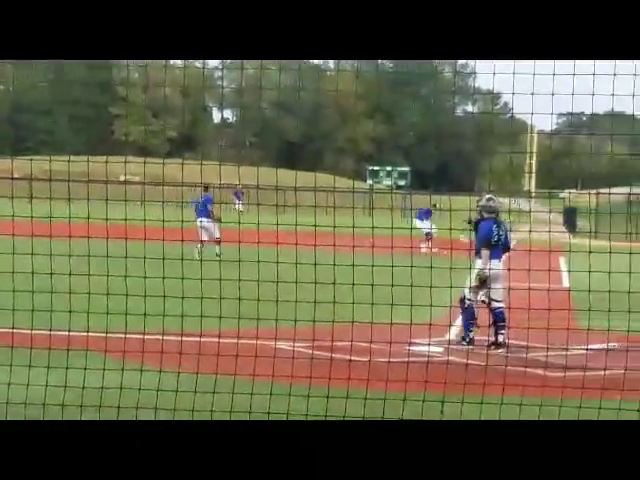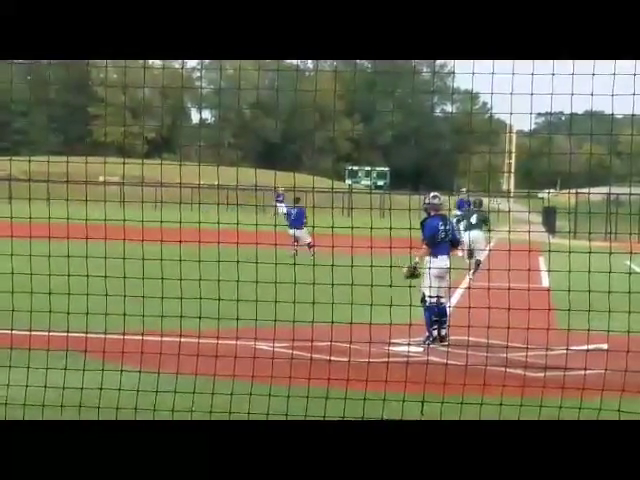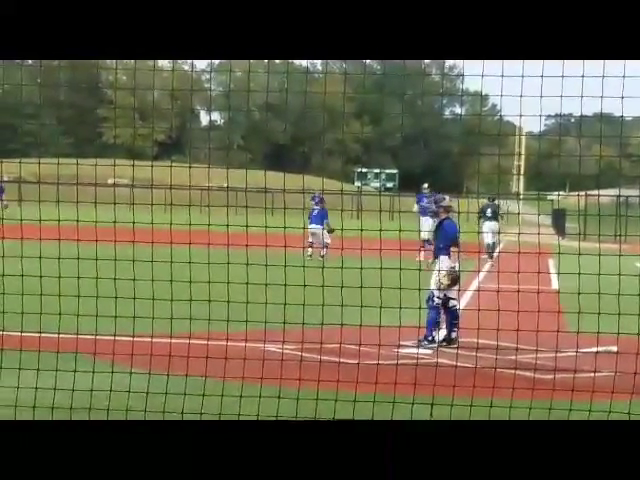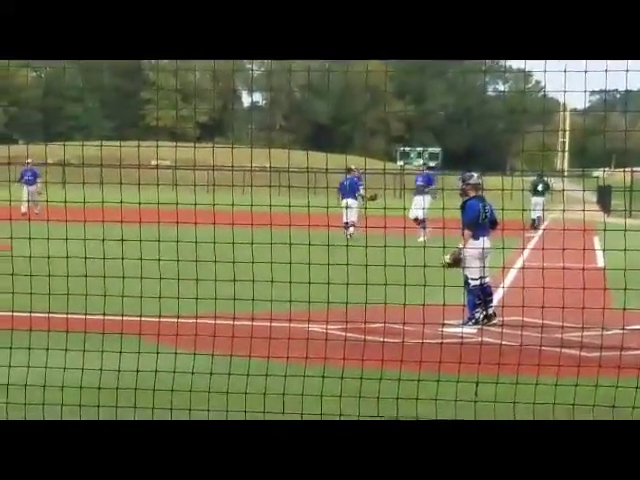
dt=1s
person 1, frame 1
left shoulder: (484, 224)
right shoulder: (501, 225)
left elbow: (485, 247)
right elbow: (506, 248)
left wrist: (483, 269)
left hip: (485, 267)
right hip: (498, 267)
left knee: (468, 302)
right knee: (497, 304)
left ankle: (468, 337)
right ankle: (500, 339)
person 1, frame 2
left shoulder: (430, 222)
right shoulder: (448, 221)
left elbow: (427, 245)
right elbow: (455, 244)
left wrist: (417, 261)
left hip: (433, 262)
right hip: (446, 261)
left knee: (429, 300)
right knee: (441, 300)
left ankle: (432, 336)
right ankle: (442, 335)
person 1, frame 3
left shoulder: (448, 224)
right shoulder: (444, 224)
left elbow: (454, 246)
left wrist: (453, 267)
right wrist: (435, 260)
left hip: (445, 264)
right hip: (443, 264)
left knee: (434, 300)
right knee: (450, 302)
left ankle: (431, 338)
right ankle: (451, 336)
person 1, frame 4
left shoulder: (471, 204)
right shoulder: (485, 203)
left elbow: (469, 229)
right elbow: (494, 224)
left wrist: (461, 248)
left hip: (473, 245)
right hip: (485, 243)
left knee: (472, 282)
right knee: (484, 280)
left ankle: (474, 317)
right ankle: (490, 313)
